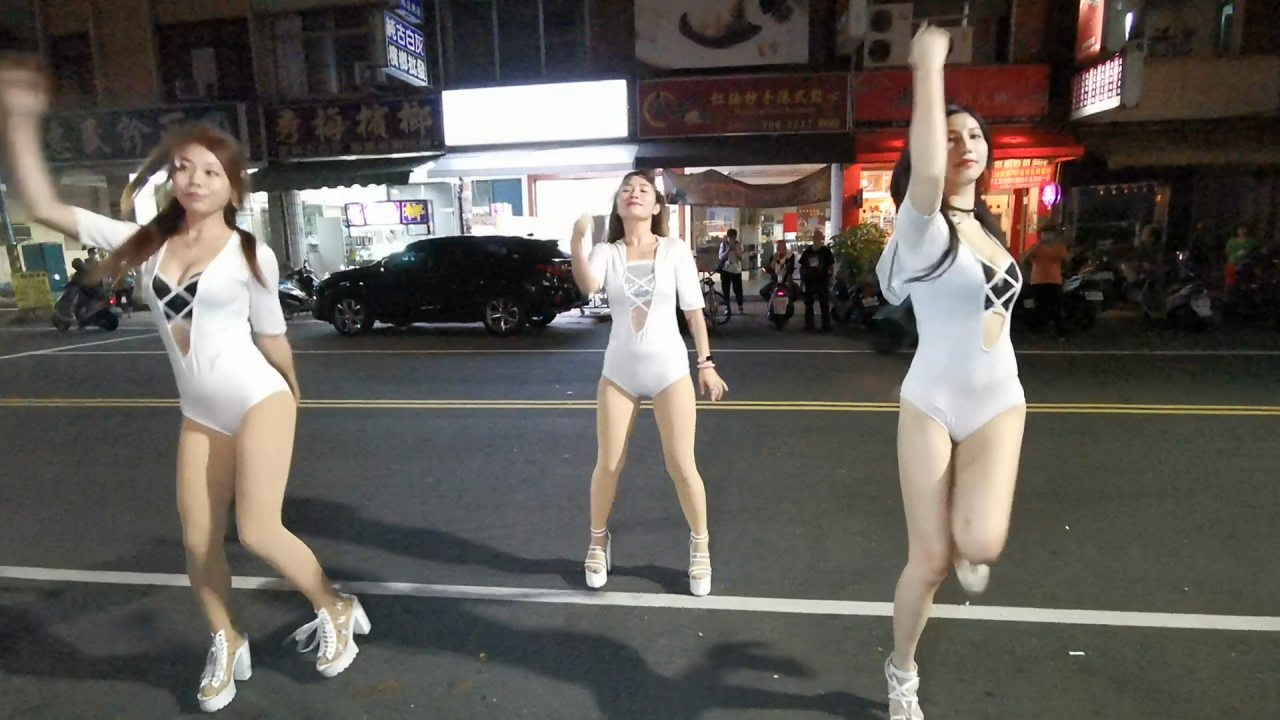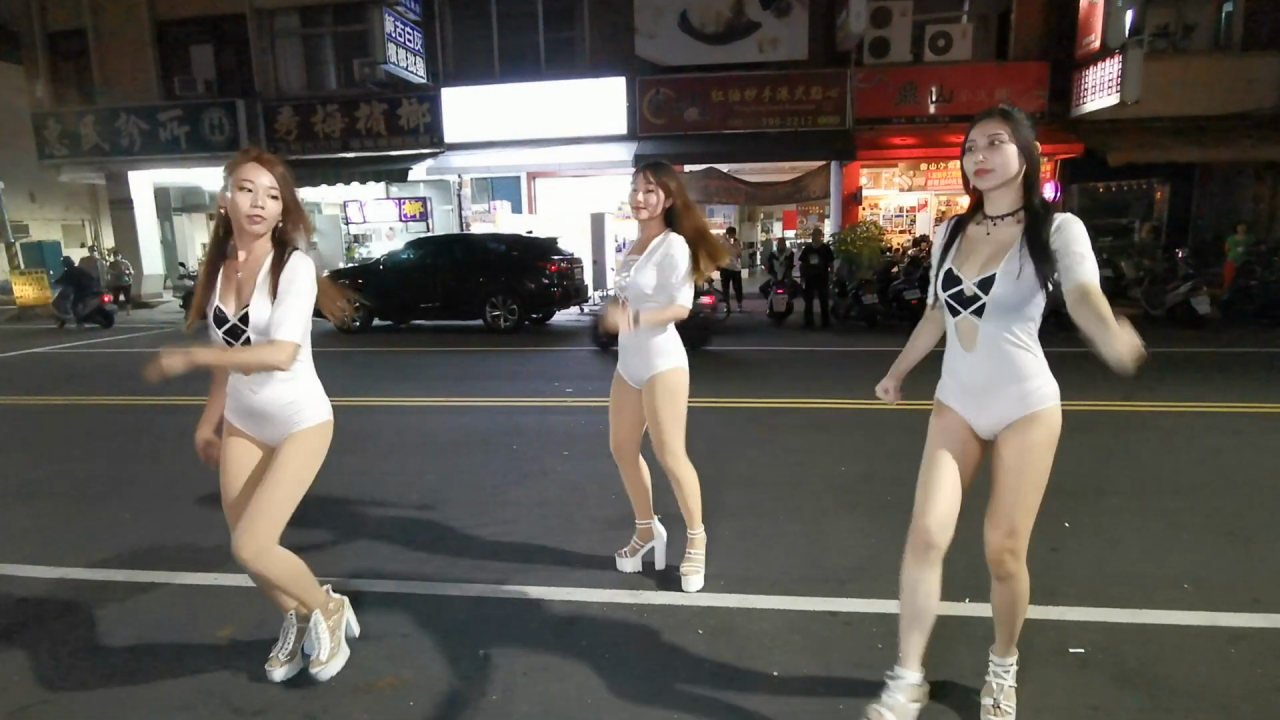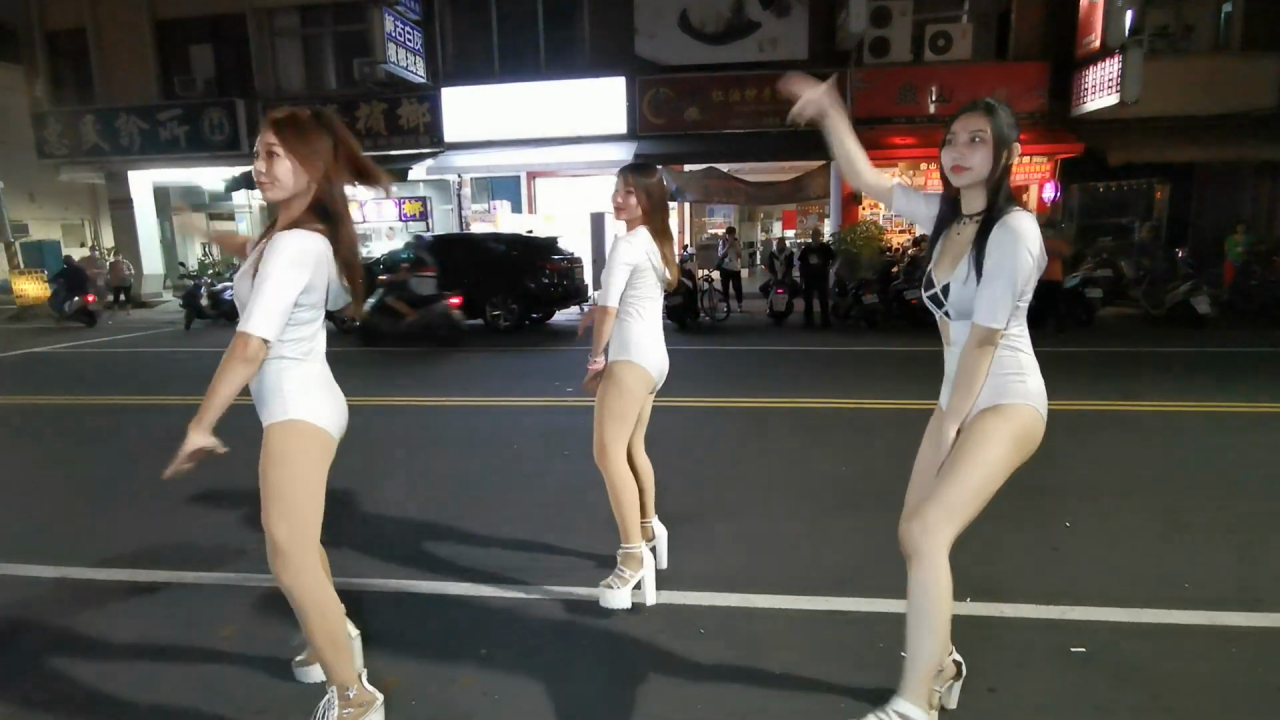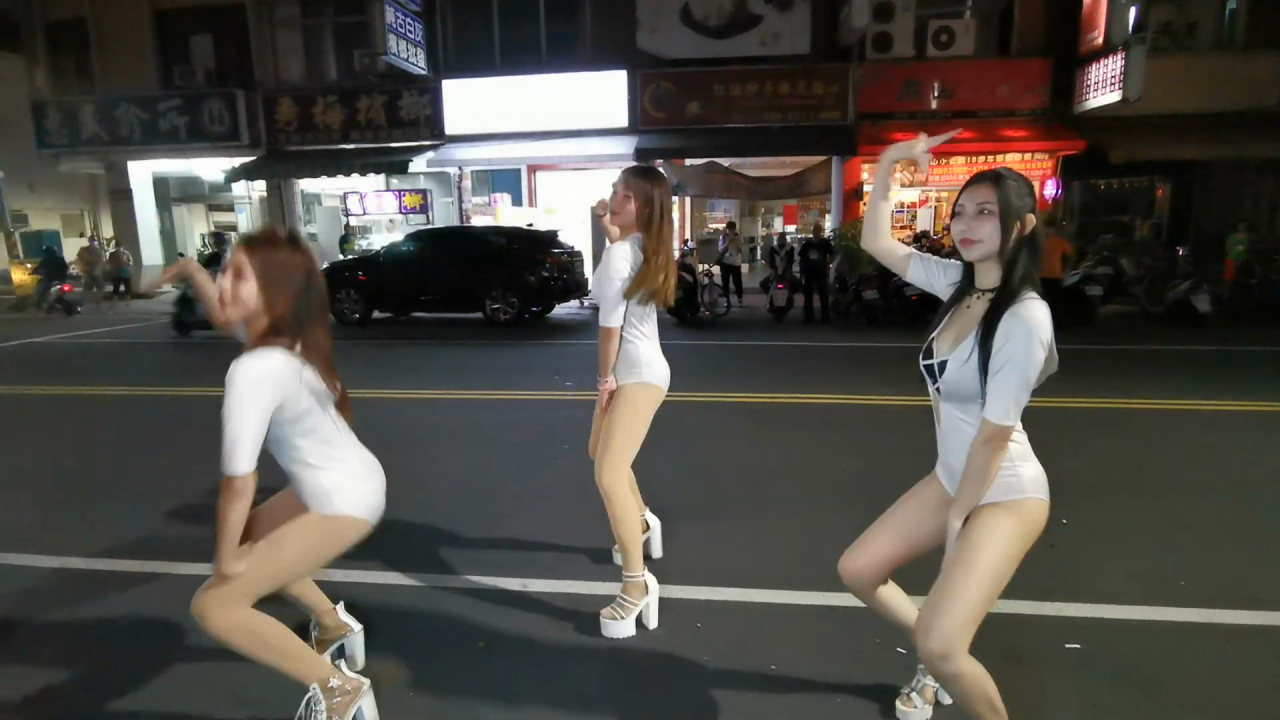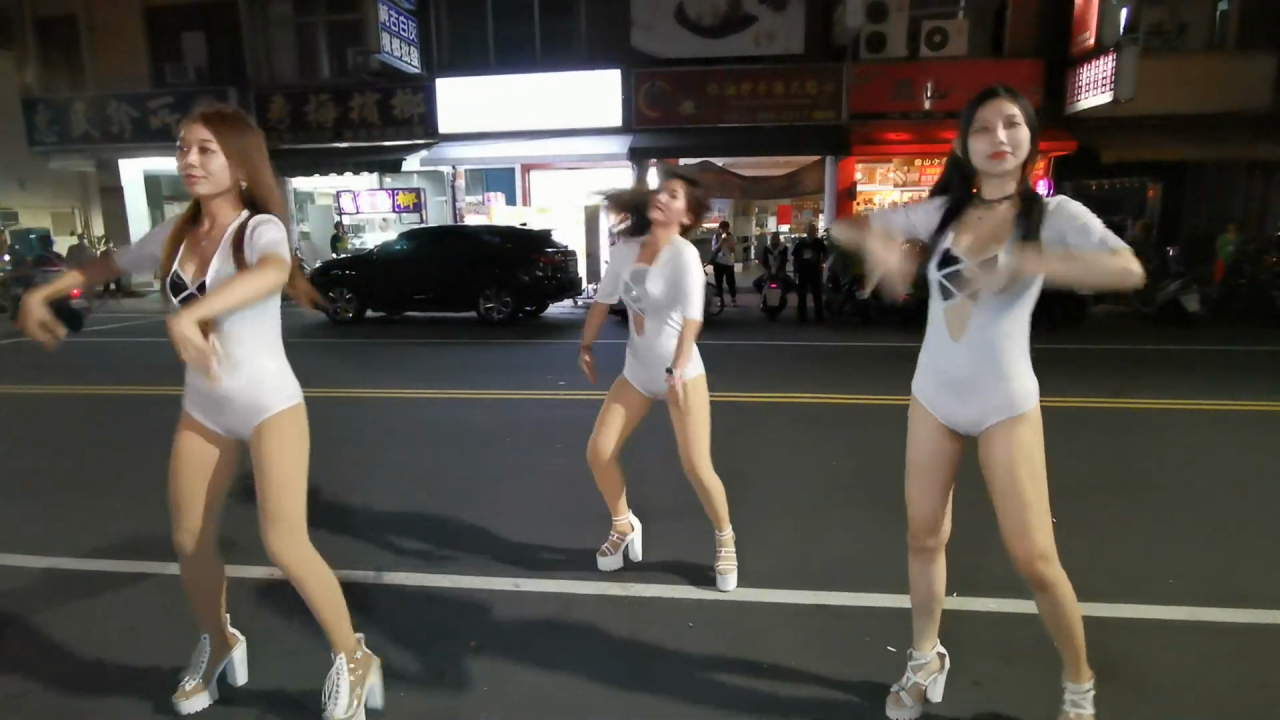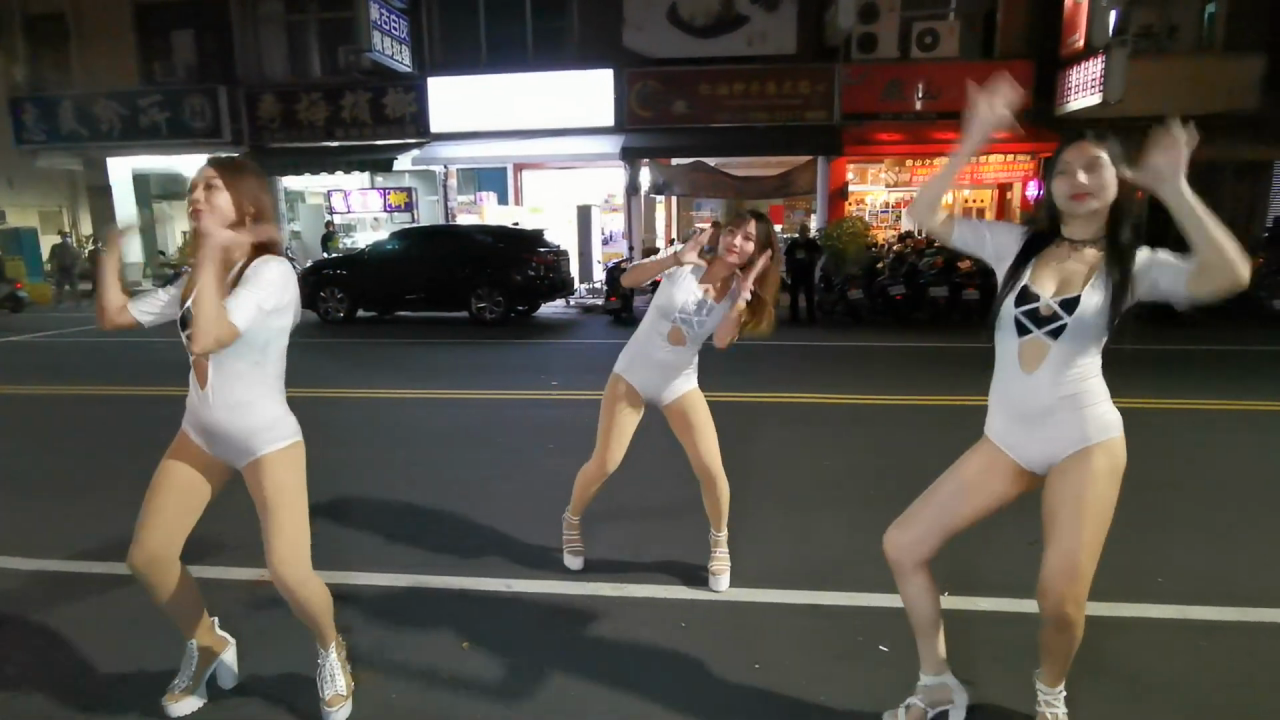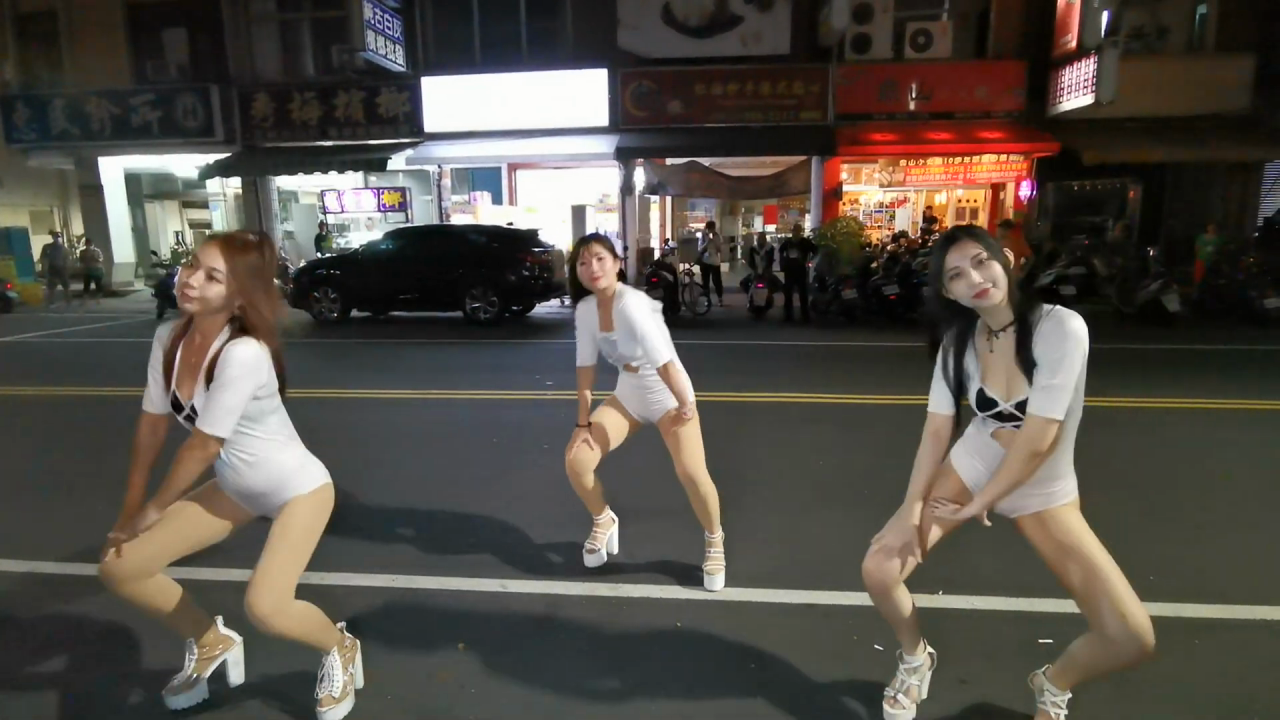
dt=0.7s
person 1, frame 1
left shoulder: (987, 227)
right shoulder: (922, 223)
right elbow: (926, 169)
right wrist: (928, 64)
left hip: (999, 408)
right hip: (930, 409)
left knee: (980, 545)
right knee: (930, 561)
left ankle: (963, 540)
person 1, frame 2
left shoulder: (1055, 229)
right shoulder: (953, 232)
left elbow: (1085, 298)
left wrist: (1110, 333)
right wrist: (898, 370)
left hip: (1026, 407)
right hip: (957, 401)
left knee: (1004, 551)
right knee: (927, 534)
left ankle: (1002, 666)
person 1, frame 3
left shoulder: (1013, 228)
right shoulder: (943, 213)
left elbow: (985, 336)
right elbow: (864, 177)
left wrist: (949, 423)
right wrist: (830, 110)
left hip: (1008, 402)
right hip: (959, 400)
left knee: (926, 537)
right knee: (917, 537)
right ankle: (939, 663)
person 1, frame 4
left shoulder: (1025, 314)
right shoulder: (961, 283)
left elbow: (999, 430)
right elbow: (878, 243)
left wrist: (958, 514)
right wrist: (887, 164)
left hip: (1008, 497)
right hip: (953, 480)
left knee: (940, 638)
right knee: (859, 570)
right ankle: (937, 666)
person 1, frame 5
left shoulder: (1054, 214)
right shoulder: (943, 211)
left elbow: (1128, 271)
right elbow: (847, 228)
left wrist: (1027, 263)
right wrist: (877, 241)
left hip: (1007, 407)
right hip: (934, 398)
left knee: (1035, 558)
right knee: (924, 537)
right ankle: (925, 661)
person 1, frame 6
left shoulder: (1133, 268)
right shoulder: (1017, 248)
left elbow: (1230, 276)
right elbow: (925, 215)
left wrist: (1172, 187)
right wrist: (974, 138)
left hip: (1085, 443)
right hip: (1005, 442)
left knee: (1060, 601)
right knee: (903, 546)
person 1, frame 7
left shoulder: (1061, 327)
right shoulder: (957, 342)
left elbow: (1039, 436)
right elbow: (937, 431)
left wrist: (981, 502)
right wrist: (910, 508)
left hip: (1046, 496)
right hip: (970, 470)
left knee: (1133, 637)
right knee: (878, 568)
right ankle: (914, 660)
person 2, frame 1
left shoulder: (250, 253)
right shoulder: (147, 242)
left elbow: (272, 339)
left wrist: (294, 389)
left hip: (261, 399)
right hip: (202, 416)
left knee: (258, 533)
right knee: (199, 543)
left ankle: (335, 609)
right ankle: (227, 644)
person 2, frame 2
left shoulder: (292, 265)
right shoulder: (217, 269)
left elbow: (281, 350)
left wrist: (189, 357)
right wrist: (209, 421)
left hip: (301, 421)
right hip: (242, 426)
left knee: (252, 545)
right knee: (249, 541)
left ankle: (327, 608)
right ankle: (300, 620)
person 2, frame 3
left shoulder: (293, 245)
right shoulder: (303, 232)
left elbow: (250, 347)
left wrist: (199, 426)
right wrist: (212, 234)
left hip: (297, 413)
right hip: (306, 406)
left knee: (293, 566)
right knee: (290, 540)
right ankle: (335, 631)
person 2, frame 4
left shoulder: (255, 371)
right shoulder: (286, 338)
left elbow: (237, 484)
right elbow: (232, 318)
left wrist: (225, 556)
right wrist: (199, 279)
left hip: (342, 504)
right hip: (344, 483)
left knee: (215, 607)
right knee: (256, 550)
right ankle: (336, 629)
person 2, frame 5
left shoulder: (262, 229)
right shoulder: (177, 232)
left elbow: (273, 273)
right elbow: (110, 264)
left wrist: (190, 316)
right wrist: (43, 293)
left hip: (271, 405)
right hip: (203, 410)
left knee: (284, 543)
right knee: (190, 542)
left ankle: (355, 664)
right ankle: (219, 647)
person 2, frame 6
left shoulder: (272, 273)
right shoulder: (203, 280)
left elbow: (205, 339)
right elbow: (114, 317)
left wrist: (211, 255)
right wrist: (111, 249)
left hip: (270, 443)
right hip: (199, 436)
left knee: (288, 571)
right knee: (147, 557)
left ankle: (331, 653)
right ankle: (207, 645)
person 2, frame 7
left shoulder: (242, 355)
right shoulder: (169, 338)
left elbow: (204, 445)
right elbow: (152, 425)
left wrist: (151, 511)
right wrist: (131, 507)
left hip: (299, 490)
right hip: (237, 490)
left knee: (265, 606)
right knee: (119, 568)
left ankle: (339, 648)
right ankle: (211, 643)
person 3, frame 1
left shoulder: (675, 250)
right shoulder: (607, 253)
left elbow: (693, 309)
right elbow: (587, 285)
left wrist: (706, 362)
right wrist: (578, 241)
left hip: (670, 368)
right hip: (619, 370)
left knee: (682, 466)
right knee: (608, 465)
left ankle: (699, 545)
right ankle: (599, 541)
person 3, frame 2
left shoulder: (673, 245)
right shoulder: (633, 247)
left elbow: (681, 307)
left wrist: (630, 319)
left hip: (661, 363)
right hip: (630, 363)
left knee: (671, 458)
right knee: (621, 449)
left ankle: (695, 543)
right ankle: (647, 529)
person 3, frame 3
left shoulder: (628, 242)
right shoulder: (653, 241)
left elbow: (608, 305)
left wrist: (596, 355)
right wrist: (598, 315)
left hip: (631, 358)
right hip: (650, 357)
left knee: (608, 455)
right knee: (631, 449)
left ankle: (634, 557)
right ankle: (649, 531)
person 3, frame 4
left shoulder: (618, 254)
right shoulder: (643, 245)
left elbow: (610, 324)
left wrist: (604, 376)
right wrist: (608, 241)
left hip: (639, 374)
right hip: (628, 369)
left knee: (609, 477)
right knee: (600, 451)
left ankle: (637, 584)
right ankle: (641, 521)
person 3, frame 5
left shoulder: (684, 254)
right shoulder: (625, 249)
left elbow: (692, 318)
right elbow: (603, 299)
left wrist: (676, 371)
right wrist: (586, 345)
left hip: (683, 373)
right hip: (637, 374)
left knee: (696, 466)
right knee: (598, 453)
left ankle: (724, 541)
right ankle: (623, 527)
person 3, frame 6
left shoulder: (736, 292)
right shoulder: (686, 261)
left elbow: (724, 339)
right elbow: (630, 278)
left wrist: (743, 295)
right wrist: (676, 260)
left hip: (679, 385)
right hip: (632, 374)
left knee: (711, 468)
right knee: (604, 464)
left ankle: (720, 544)
right ankle: (571, 520)
person 3, frame 7
left shoulder: (631, 304)
right shoulder: (586, 310)
left elbow: (663, 358)
right elbow: (585, 367)
left wrist: (685, 403)
right wrist: (583, 421)
left hip: (670, 398)
right hip: (627, 398)
left knee: (692, 472)
right knee: (576, 461)
left ankle: (714, 543)
right ankle: (604, 523)
